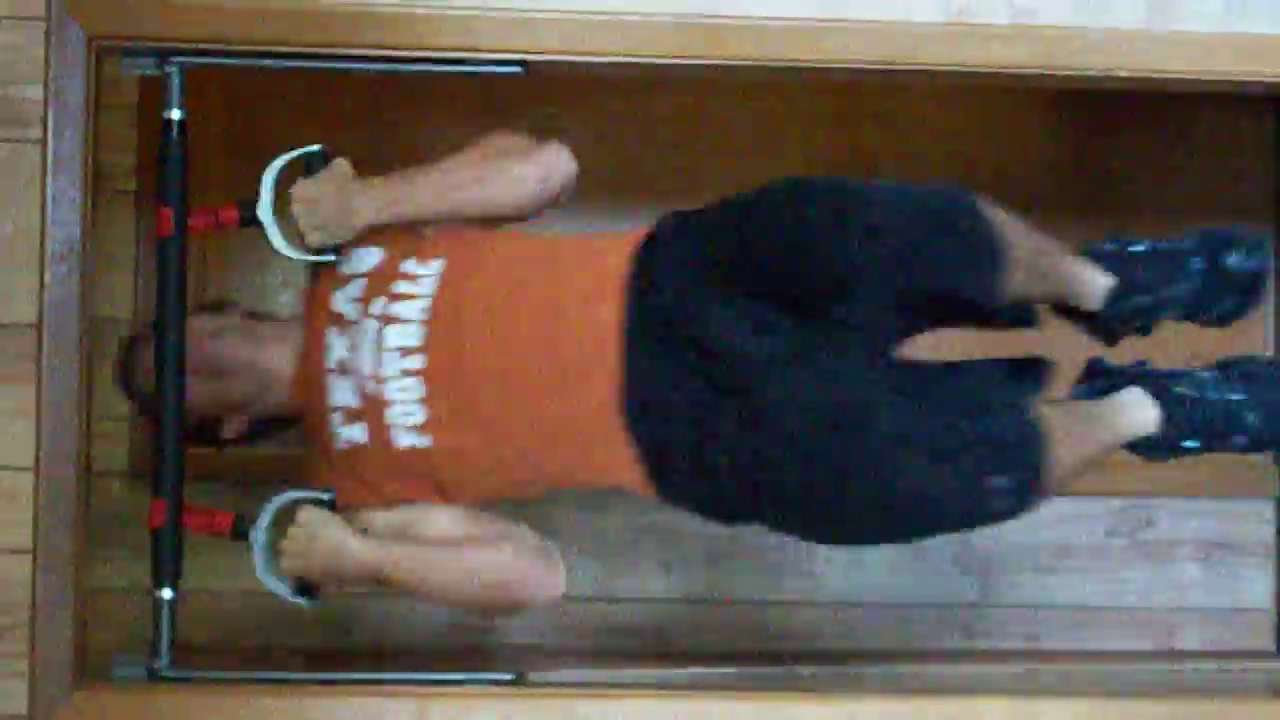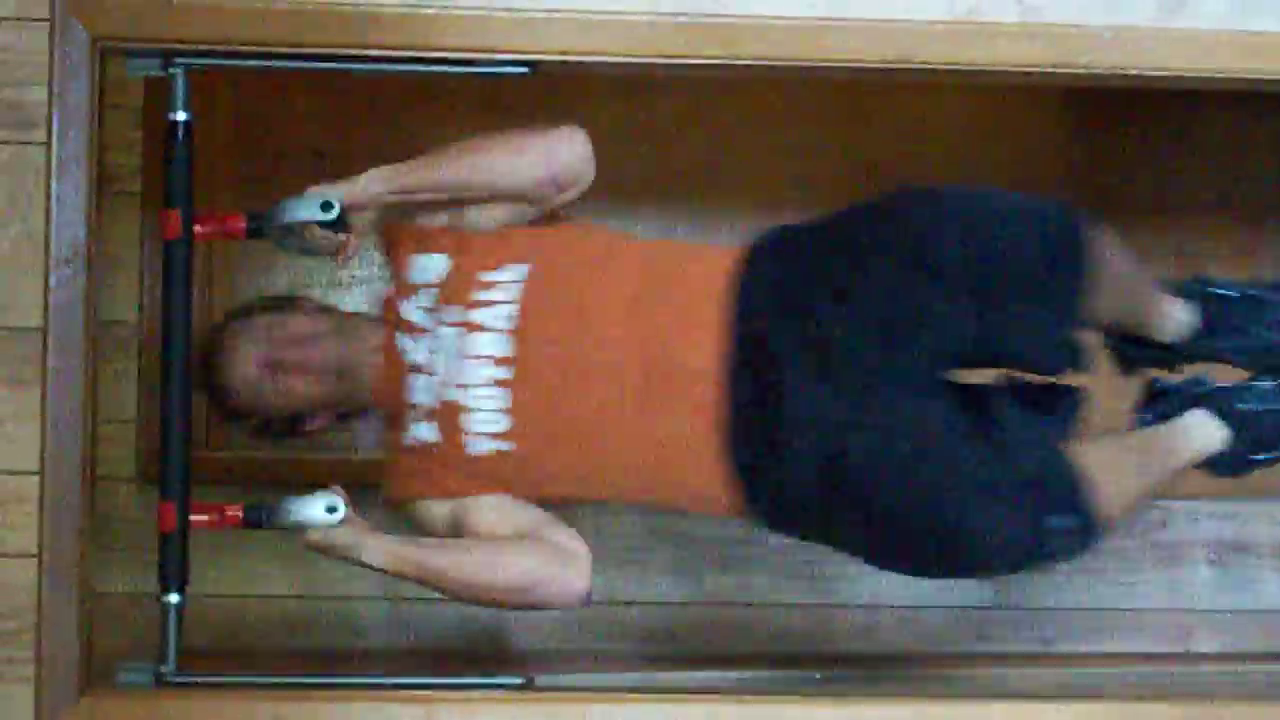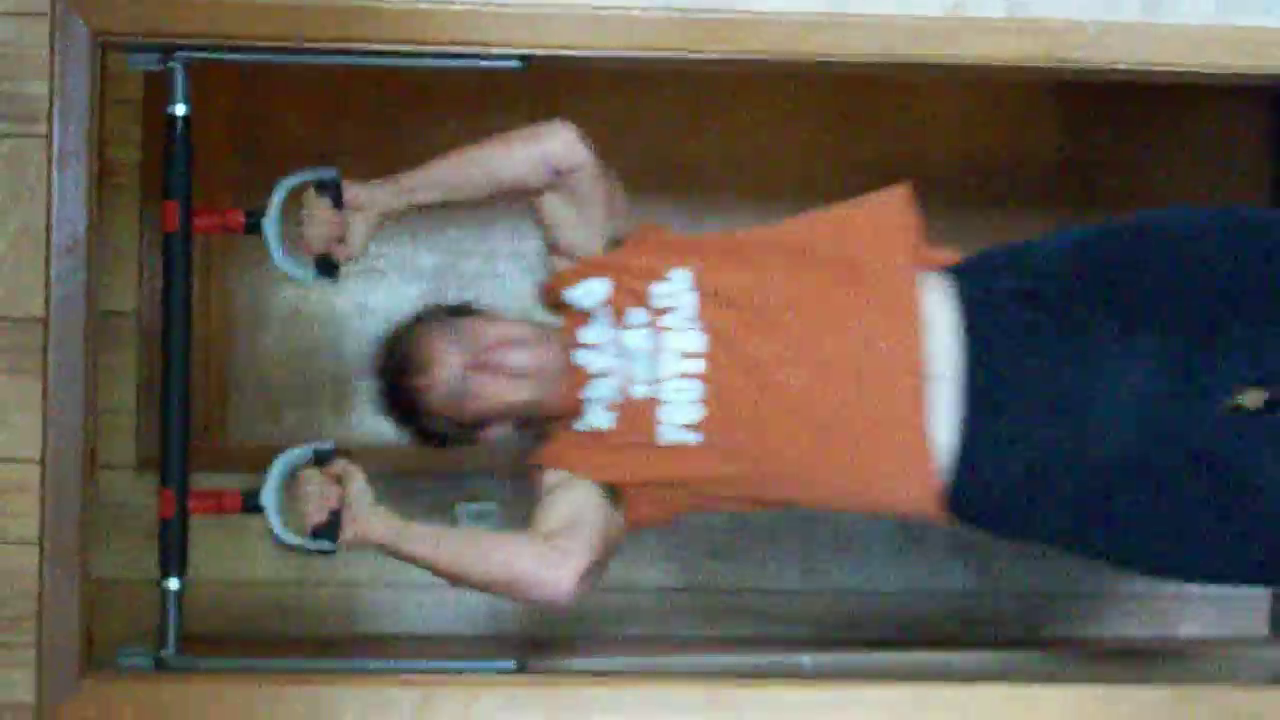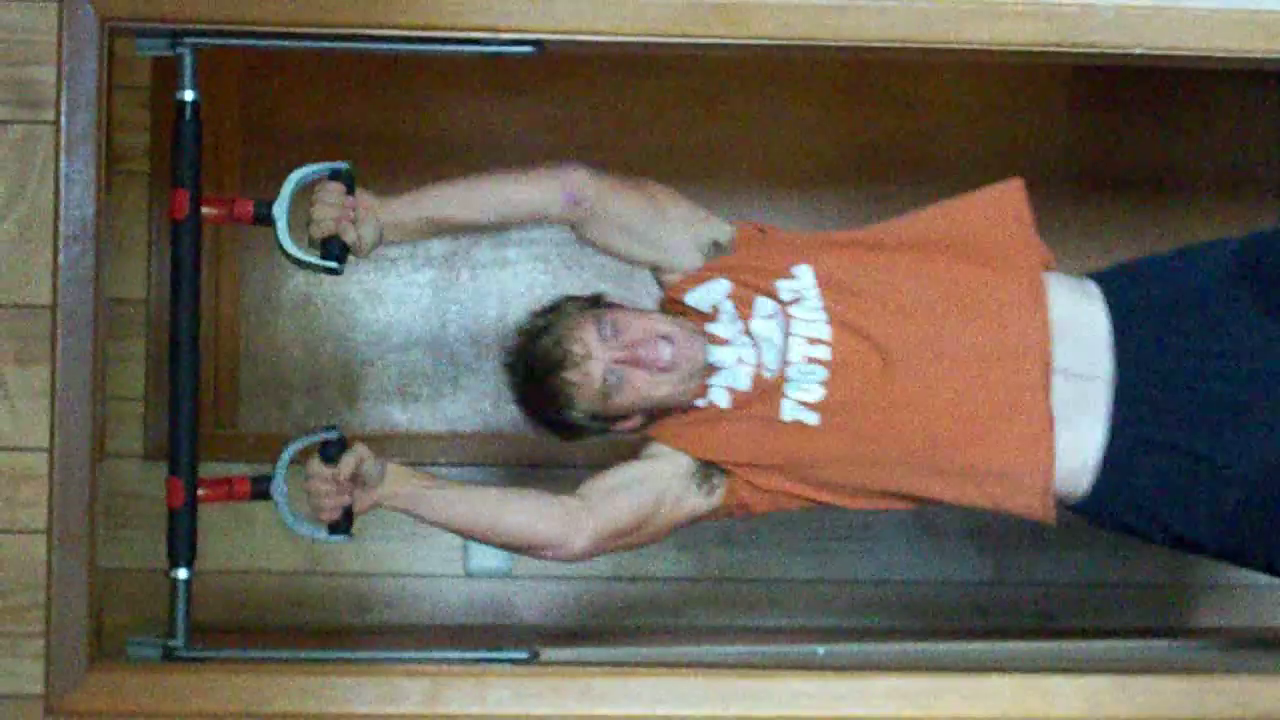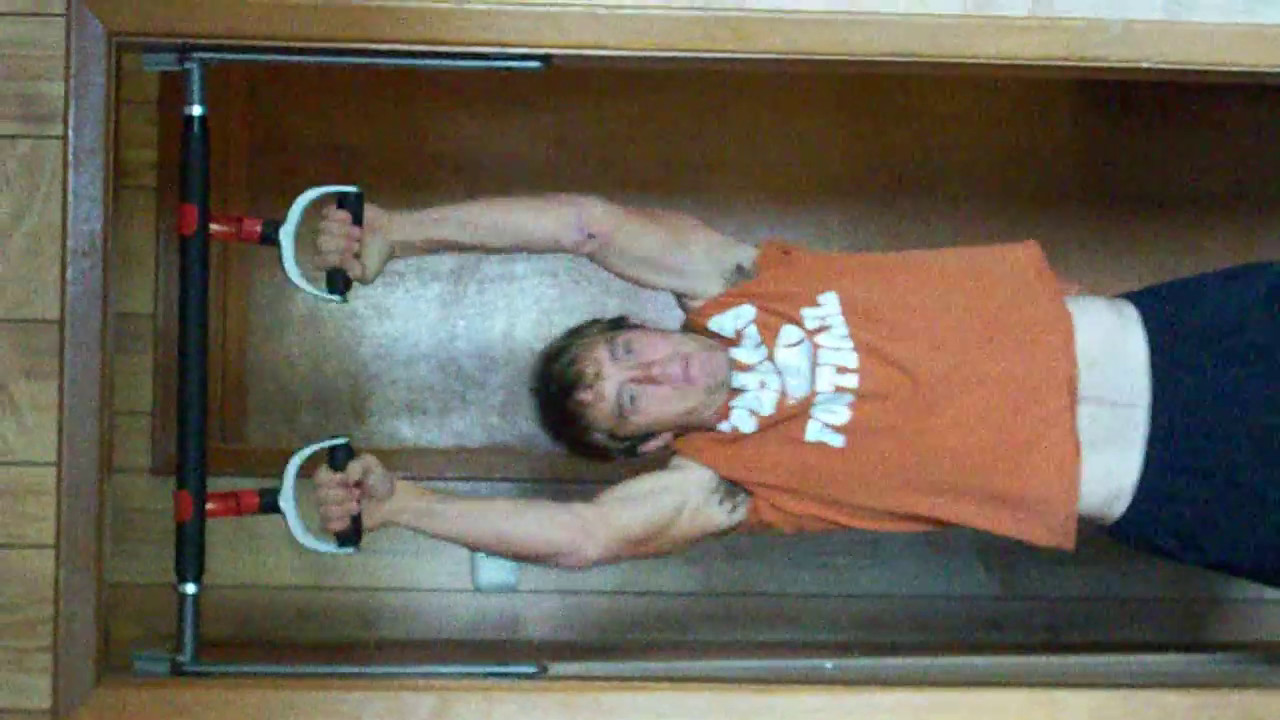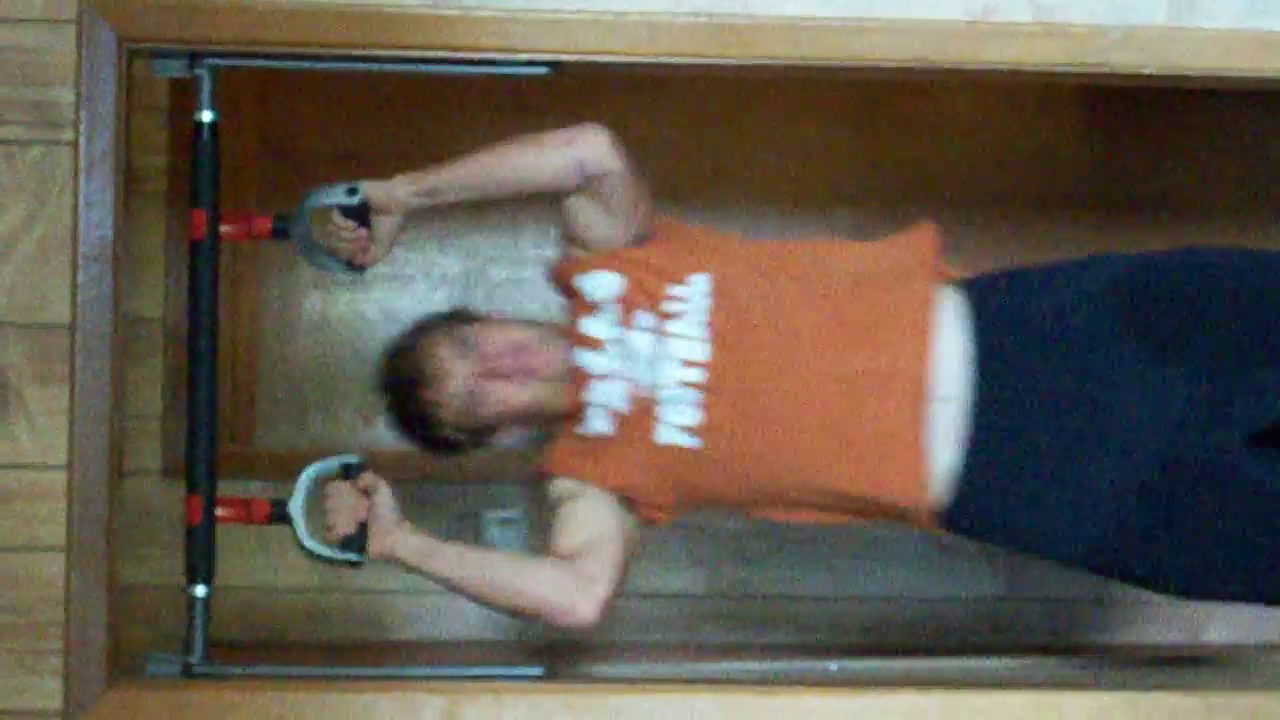
dt=0.3s
person 1, frame 1
left shoulder: (352, 243)
right shoulder: (360, 473)
left elbow: (543, 164)
right elbow: (535, 573)
left wrist: (369, 203)
right wrist: (359, 559)
left hip: (672, 279)
right hip: (690, 433)
left knee: (865, 235)
right knee: (963, 467)
left ankle: (1105, 288)
right ankle: (1149, 411)
person 1, frame 2
left shoulder: (418, 247)
right shoulder: (430, 475)
left elbow: (566, 154)
right elbow: (562, 574)
left wrist: (371, 184)
right wrist: (371, 548)
left hip: (764, 295)
right hip: (776, 443)
left knee: (1023, 240)
right knee: (1027, 515)
left ankle: (1175, 322)
person 1, frame 3
left shoulder: (591, 279)
right shoulder: (585, 469)
left elbow: (562, 148)
right elbow: (554, 570)
left wrist: (381, 197)
right wrist: (373, 524)
left hip: (988, 304)
right hip: (991, 467)
person 1, frame 4
left shoulder: (707, 272)
right shoulder: (705, 457)
left elbow: (573, 192)
right elbow: (575, 527)
left wrist: (392, 211)
right wrist: (390, 487)
left hip: (1122, 309)
person 1, frame 5
left shoulder: (731, 288)
right shoulder: (733, 469)
left elbow: (590, 219)
right elbow: (588, 533)
left wrist: (402, 225)
right wrist: (398, 504)
left hip: (1145, 328)
right hip: (1150, 481)
person 1, frame 6
left shoulder: (603, 266)
right shoulder: (590, 471)
left elbow: (591, 153)
right elbow: (581, 596)
left wrist: (406, 189)
right wrist: (400, 542)
left hip: (986, 323)
right hip: (992, 479)
